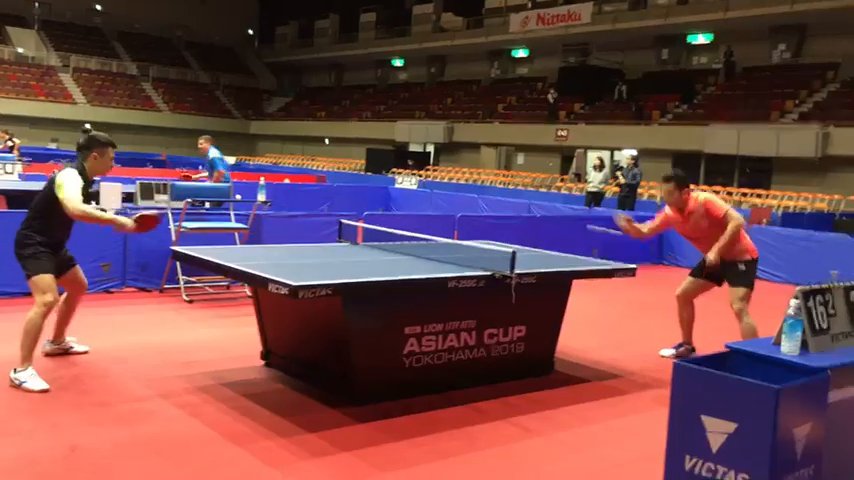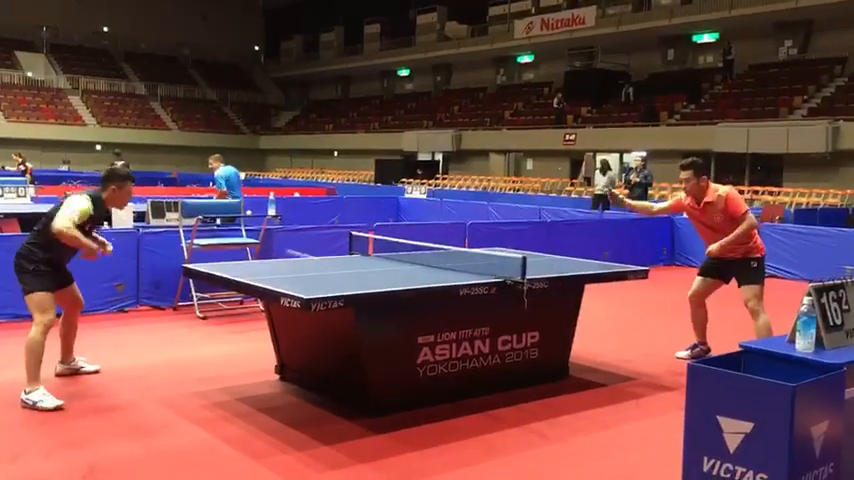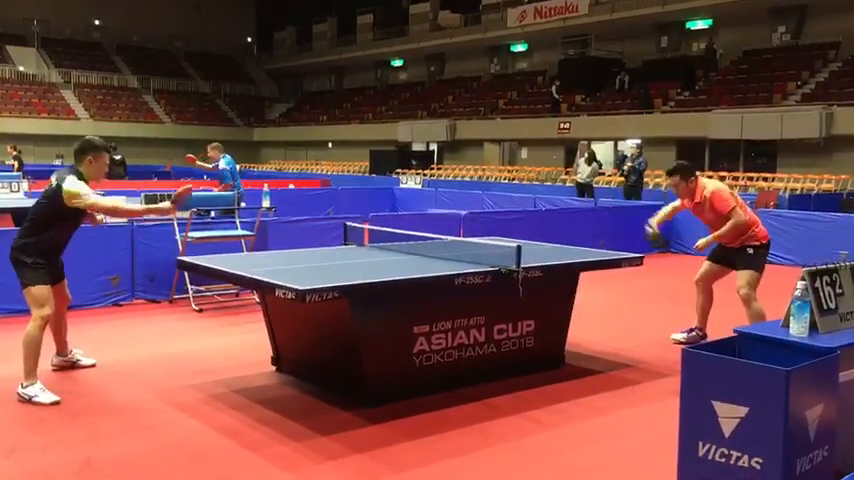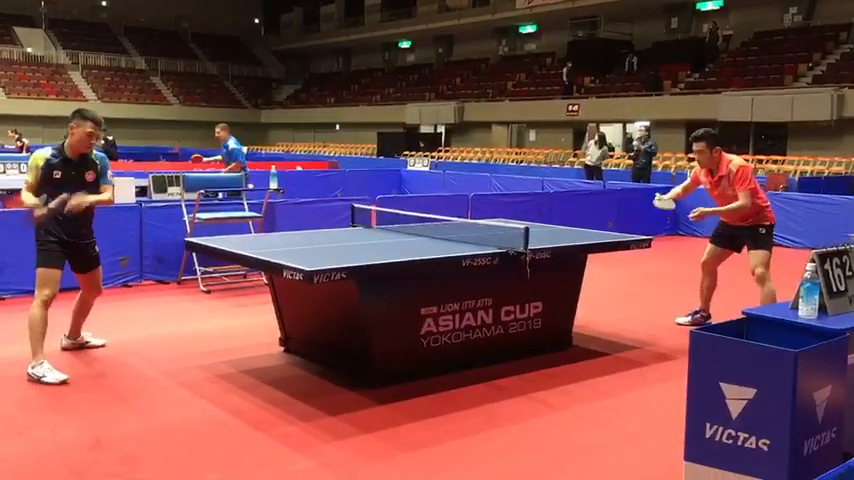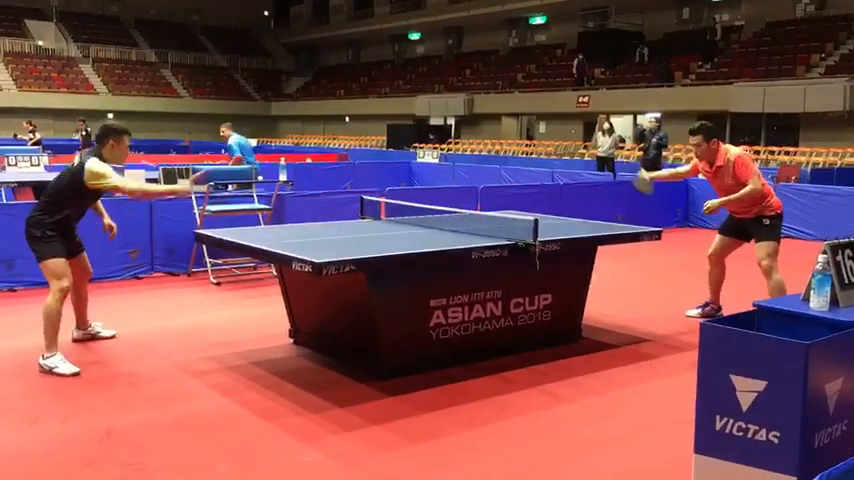
dt=1s
person 1, frame 1
left shoulder: (79, 176)
right shoulder: (70, 176)
right elbow: (75, 211)
left wrist: (102, 213)
right wrist: (115, 220)
left hip: (52, 245)
right hip: (33, 244)
left knee: (78, 287)
right knee: (46, 300)
left ankle: (57, 342)
right ankle: (22, 370)
person 1, frame 2
left shoulder: (99, 207)
right shoulder: (83, 202)
right elbow: (60, 228)
left wrist: (99, 241)
right wrist: (89, 247)
left hip: (53, 262)
right hip: (33, 262)
left knee: (75, 306)
right knee: (45, 320)
left ankle: (67, 362)
right ankle: (32, 390)
person 1, frame 3
left shoulder: (67, 177)
right shoulder: (72, 185)
right elbow: (110, 208)
left wrist: (89, 214)
right wrist: (155, 209)
left hip: (45, 252)
right hip: (29, 254)
left knee: (62, 303)
right knee: (43, 314)
left ankle: (63, 355)
right ankle: (28, 384)
person 1, frame 4
left shoulder: (99, 160)
right shoulder: (42, 157)
left elbow: (108, 197)
right elbow: (26, 193)
left wrist: (87, 200)
right wrist: (36, 205)
left hip: (83, 236)
right hip: (51, 237)
left knee: (93, 290)
right knee: (45, 296)
left ankle: (73, 337)
right ankle: (37, 364)
person 1, frame 5
left shoulder: (92, 160)
right shoulder: (94, 166)
right elbow: (132, 189)
left wrist: (104, 216)
right wrist: (176, 189)
left hip: (60, 227)
right hip: (43, 229)
left knee: (82, 276)
right knee: (61, 286)
left ankle: (83, 328)
right ankle: (49, 356)
person 2, frame 1
left shoulder: (705, 201)
right shoulder: (671, 213)
left elbow: (738, 222)
right elbow: (646, 231)
left wrist: (718, 249)
right wrist: (630, 226)
left hip: (741, 255)
right hip: (713, 258)
left knee: (739, 308)
right knee: (683, 296)
right ankle: (687, 345)
person 2, frame 2
left shoulder: (725, 195)
right shoulder: (685, 200)
left elbow: (751, 223)
right elbow: (654, 209)
left wrist: (722, 243)
right wrist: (624, 201)
left hip: (748, 253)
right hip: (720, 256)
left knee: (754, 306)
right knee: (695, 297)
right ankle: (702, 345)
person 2, frame 3
left shoulder: (713, 191)
right shoulder: (690, 196)
left elbow: (740, 220)
right elbow: (672, 208)
left wrist: (710, 239)
right wrist: (655, 222)
left hip: (752, 241)
right hip: (730, 243)
left knee: (745, 293)
right knee: (701, 281)
right ankle: (699, 331)
person 2, frame 4
left shoulder: (738, 167)
right shoulder: (701, 170)
left elbow: (745, 204)
right elbow: (684, 188)
left wrist: (709, 212)
right wrist: (666, 197)
left hip: (757, 221)
right hip: (730, 223)
left knee: (760, 273)
right knee: (707, 263)
right ankle: (703, 313)
person 2, frame 5
left shoulder: (736, 157)
right shoulder: (702, 162)
left elbow: (756, 188)
right elbow: (680, 172)
left wrist: (722, 202)
right wrist: (650, 176)
left hip: (765, 212)
right hip: (739, 215)
left knee: (766, 264)
right knee: (714, 255)
right ankle: (713, 305)
